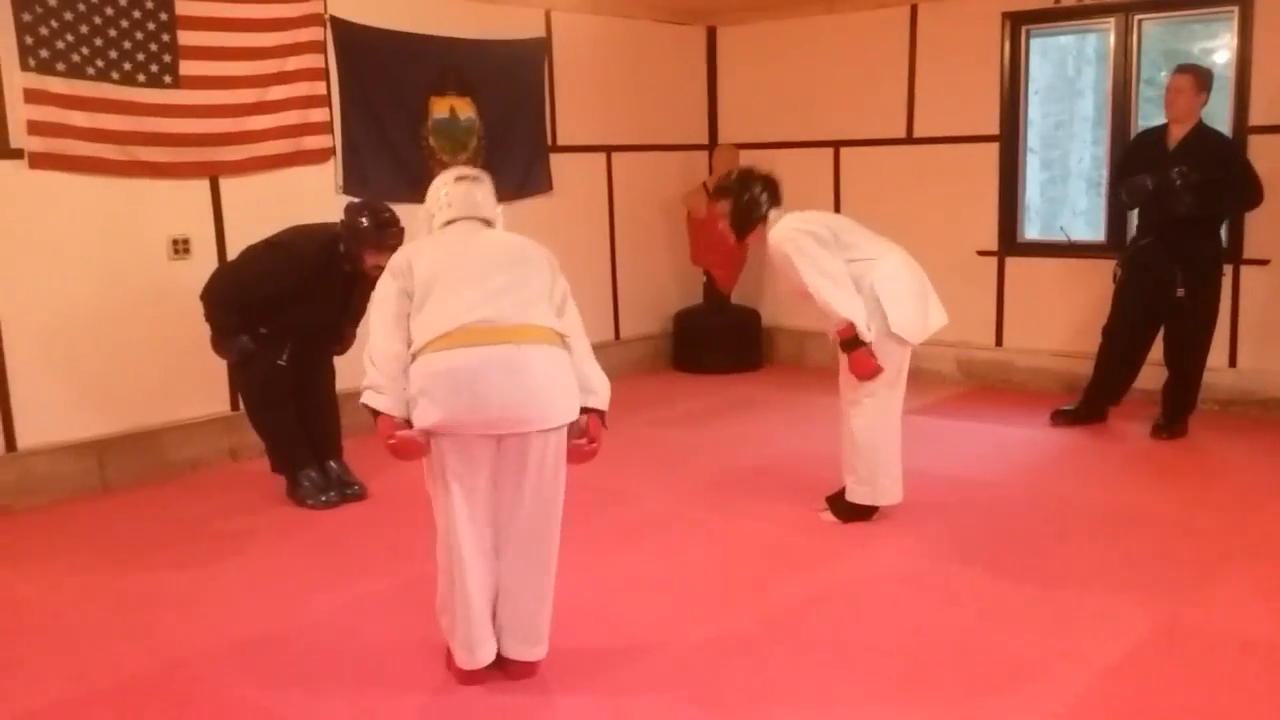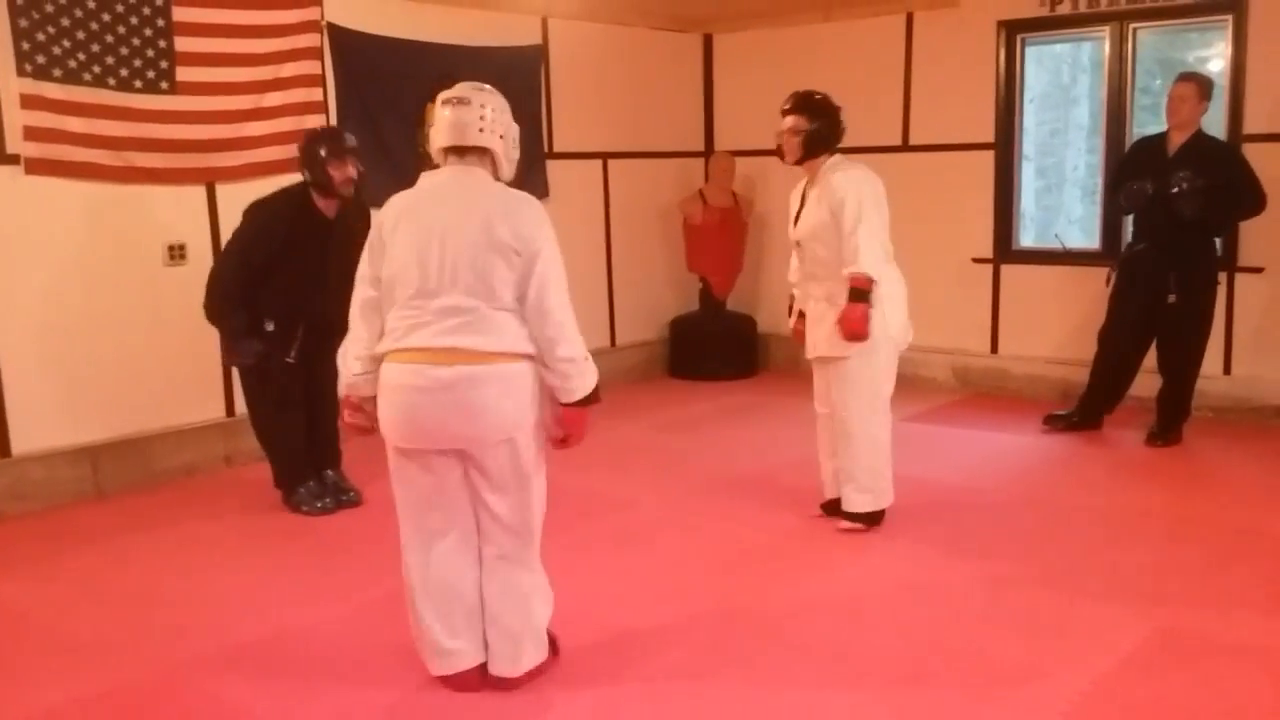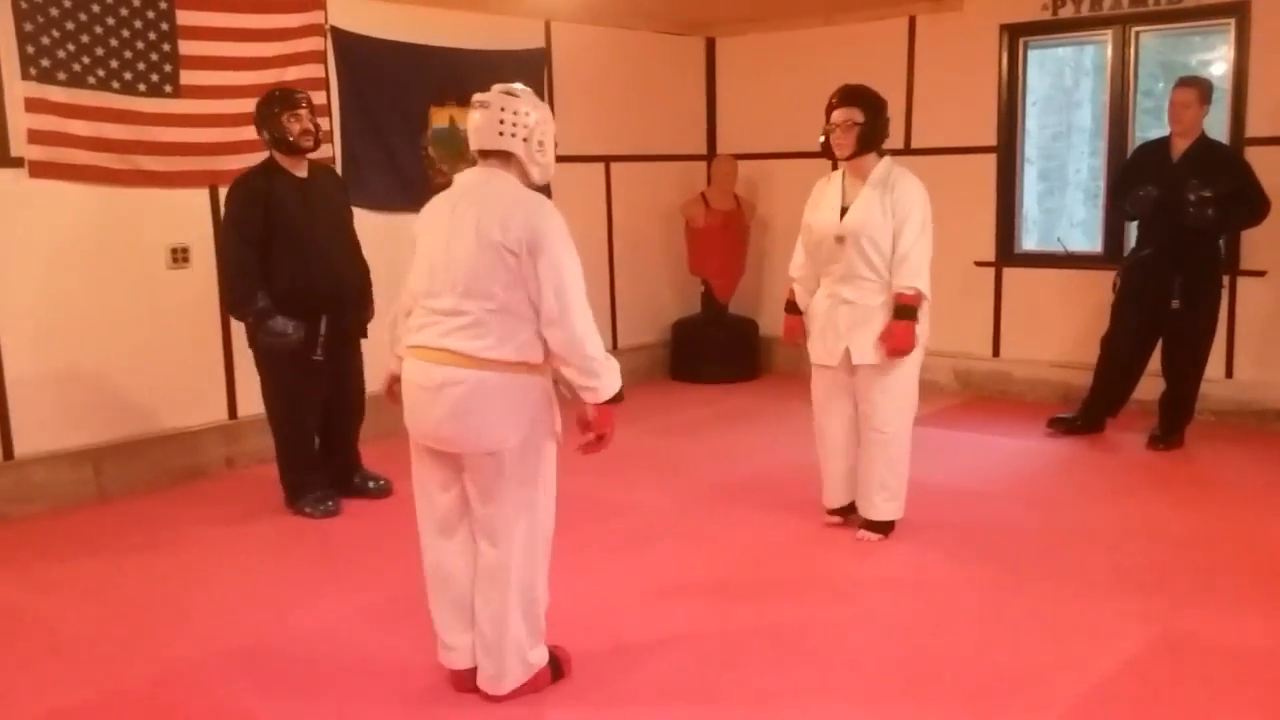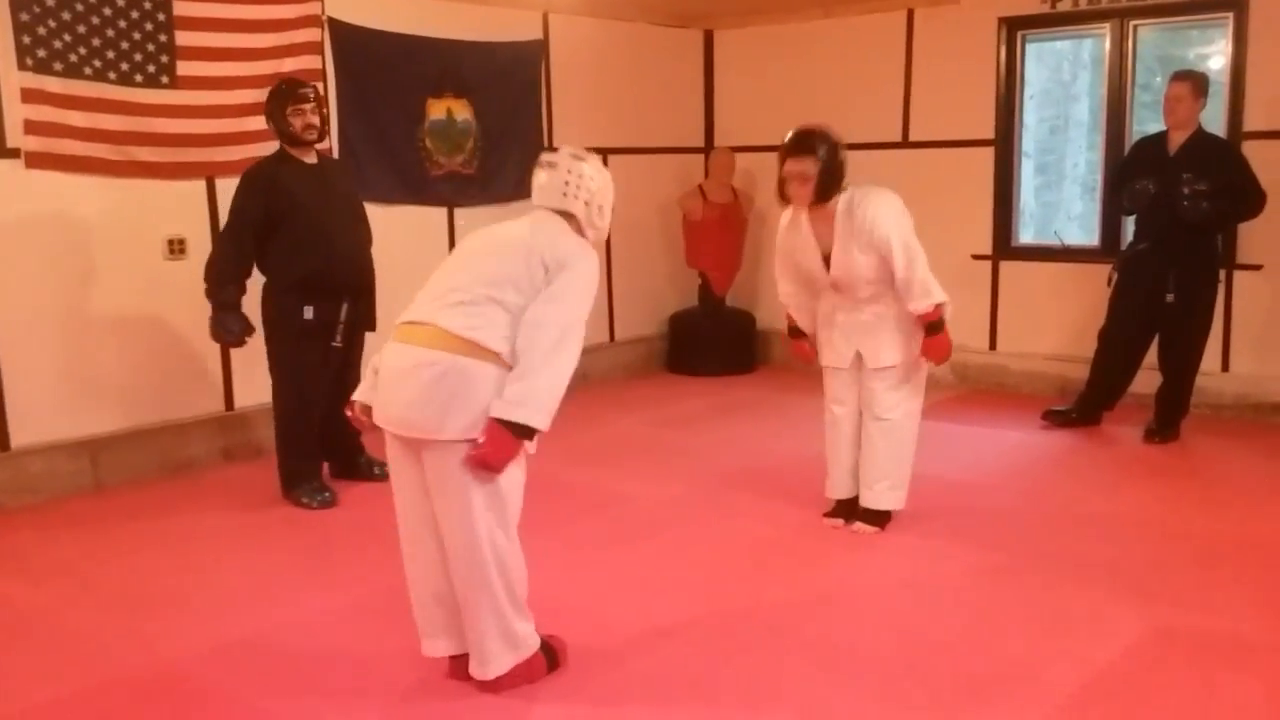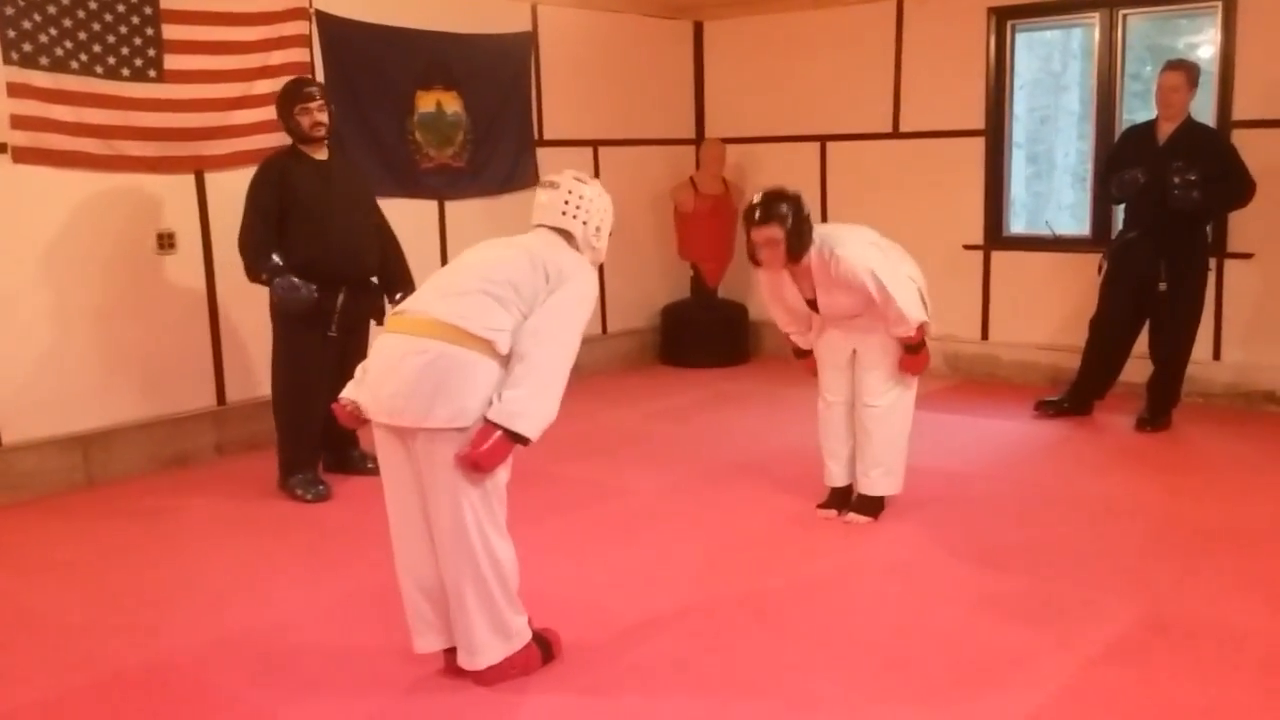
dt=0.5s
person 1, frame 1
left shoulder: (410, 257)
right shoulder: (533, 254)
left elbow: (388, 338)
right elbow: (572, 333)
left wrist: (392, 414)
right wrist: (590, 412)
left hip: (449, 379)
right hip: (536, 375)
left knee: (464, 521)
right knee: (529, 520)
left ankle: (470, 650)
right ankle: (522, 645)
person 1, frame 2
left shoulder: (395, 212)
right shoulder: (521, 212)
left elbow: (366, 311)
right elbow: (550, 314)
left wrist: (360, 386)
right wrist: (573, 394)
left hip: (413, 387)
right hip: (498, 387)
left knee: (436, 531)
right knee: (510, 527)
left ankle: (454, 655)
right ankle: (517, 652)
person 1, frame 3
left shoulder: (438, 209)
right shoulder: (533, 213)
left elbow: (414, 302)
right elbow: (566, 315)
left wrist: (402, 365)
right wrist: (600, 394)
left hip: (429, 385)
right hip: (500, 393)
left knee: (450, 530)
right knee: (512, 533)
left ankle: (462, 656)
right ankle: (512, 666)
person 1, frame 4
left shoulder: (492, 236)
right shoulder: (576, 255)
right elbow: (546, 342)
left wrist: (371, 389)
right wrist: (513, 423)
left hip: (403, 370)
right hip: (463, 382)
left knee: (428, 526)
right knee: (481, 525)
left ankle: (458, 644)
right ankle: (506, 655)
person 1, frame 5
left shoulder: (496, 250)
right shoulder: (577, 272)
right elbow: (543, 352)
left wrist: (358, 389)
right wrist: (510, 427)
left hip: (394, 363)
right hip: (454, 374)
left knee: (419, 516)
right knee: (471, 514)
left ankle: (454, 640)
right ankle: (498, 648)
person 2, frame 1
left shoulder: (785, 237)
right shoulder: (790, 228)
left elbow: (834, 292)
left wrist: (854, 346)
right wrist: (853, 342)
left hip: (887, 301)
right hip: (882, 298)
left knee: (867, 403)
right knee: (866, 401)
left ankle: (863, 497)
right ankle: (861, 488)
person 2, frame 2
left shoulder: (849, 181)
right shoulder: (804, 189)
left elbow: (865, 249)
left wrist: (857, 303)
right wrist: (799, 310)
left hip: (864, 307)
right hip: (830, 307)
left knee: (859, 408)
right knee: (830, 408)
left ankle: (866, 503)
right ankle: (844, 495)
person 2, frame 3
left shoulder: (902, 187)
right shoulder: (823, 189)
left elbow: (912, 260)
right elbow: (806, 256)
left wrist: (906, 317)
right wrist: (794, 307)
left hip: (883, 317)
right hip: (831, 316)
left knee: (884, 418)
right knee: (831, 414)
left ankle: (879, 512)
right ankle: (841, 500)
person 2, frame 4
left shoulder: (875, 211)
right shoulder: (792, 223)
left elbow: (912, 272)
right elbow: (793, 286)
left wrist: (934, 329)
right wrist: (799, 331)
left hip: (890, 320)
right hip: (840, 319)
left knee: (887, 408)
right knee: (840, 406)
left ankle: (878, 502)
right ankle: (845, 496)
person 2, frame 5
left shoulder: (849, 255)
right shoulder: (770, 271)
left elbow: (899, 302)
right elbow: (790, 315)
left wrist: (915, 348)
right wrist: (805, 349)
left hip: (888, 313)
right hip: (837, 322)
left knee: (879, 397)
right knee: (833, 396)
left ankle: (872, 492)
right ankle: (840, 486)
person 3, frame 1
left shoulder: (370, 266)
right shoulder: (298, 255)
right elbow: (222, 287)
left wrist: (344, 331)
right wrist: (230, 335)
right hip: (259, 333)
left knee: (318, 390)
right knee: (269, 395)
left ankle: (331, 465)
right ankle: (303, 474)
person 3, frame 2
left shoulder: (355, 215)
right shoulder: (275, 214)
left elbow: (352, 274)
right elbow: (228, 273)
left wrist: (338, 322)
right wrist: (236, 334)
left hip: (317, 329)
right hip: (267, 331)
left knee: (323, 399)
right knee: (278, 405)
left ankle: (328, 473)
right ankle: (299, 483)
person 3, frame 3
left shoulder: (329, 180)
right shoulder: (252, 188)
left elbow: (349, 245)
right elbow: (236, 261)
left wrist: (364, 297)
right wrist: (262, 316)
left hip: (340, 317)
right hip: (288, 322)
left knee: (347, 401)
right knee: (295, 409)
left ankle: (344, 473)
right ankle: (304, 487)
person 3, frame 4
left shoulder: (337, 173)
right shoulder: (265, 178)
left elbow: (359, 240)
right elbow: (236, 243)
left wrist: (365, 298)
right wrist: (226, 304)
left hip: (348, 305)
right hip: (298, 308)
left knee: (345, 389)
right knee: (300, 395)
left ankle: (348, 458)
right ankle: (301, 477)
person 3, frame 5
left shoulder: (347, 171)
right shoulder: (276, 171)
left elbow: (378, 232)
right elbow: (256, 234)
left wrist: (399, 284)
right wrist: (276, 276)
left hip: (354, 296)
right hip: (304, 299)
left knee: (346, 381)
right knee: (301, 385)
left ankle: (341, 451)
right ankle: (299, 470)
person 4, frame 1
left shoulder: (1218, 148)
right shoulder: (1145, 142)
left elbow: (1250, 193)
right elbow: (1120, 184)
left wrist: (1201, 202)
right wrist: (1132, 191)
left hip: (1195, 259)
right hip: (1147, 253)
left knee: (1186, 342)
right knee: (1121, 331)
left ankle: (1175, 416)
right ankle: (1094, 404)
person 4, frame 2
left shoulder: (1220, 155)
right shoulder: (1143, 150)
left elbow: (1253, 200)
right elbow: (1114, 192)
left wrist: (1205, 207)
right wrist: (1129, 196)
left hip: (1191, 265)
right hip: (1142, 259)
left knee: (1180, 348)
right knee: (1117, 338)
left ankle: (1170, 423)
right ankle: (1089, 410)
person 4, frame 3
left shoulder: (1224, 159)
right shoulder: (1145, 154)
left elbow: (1257, 206)
right elbow: (1115, 199)
left wrist: (1214, 216)
right wrist: (1133, 203)
left hip: (1195, 271)
right hip: (1146, 265)
left knee: (1184, 354)
right knee: (1120, 343)
left ankle: (1171, 427)
right ankle: (1092, 414)
person 4, frame 4
left shoulder: (1220, 153)
right shoulder: (1144, 149)
left elbow: (1253, 200)
right elbow: (1114, 191)
left wrist: (1209, 209)
right wrist: (1130, 198)
left hip: (1192, 265)
right hip: (1143, 258)
left knee: (1180, 347)
right knee: (1117, 336)
left ankle: (1167, 420)
right ankle: (1089, 407)
person 4, frame 5
left shoulder: (1209, 142)
right shoulder: (1133, 138)
left elbow: (1242, 188)
right elbow: (1107, 181)
left wrist: (1200, 197)
right wrist: (1119, 186)
left hip: (1181, 253)
right hip: (1133, 246)
left knee: (1171, 336)
right knee: (1108, 325)
left ankle: (1159, 408)
right ankle: (1080, 397)
